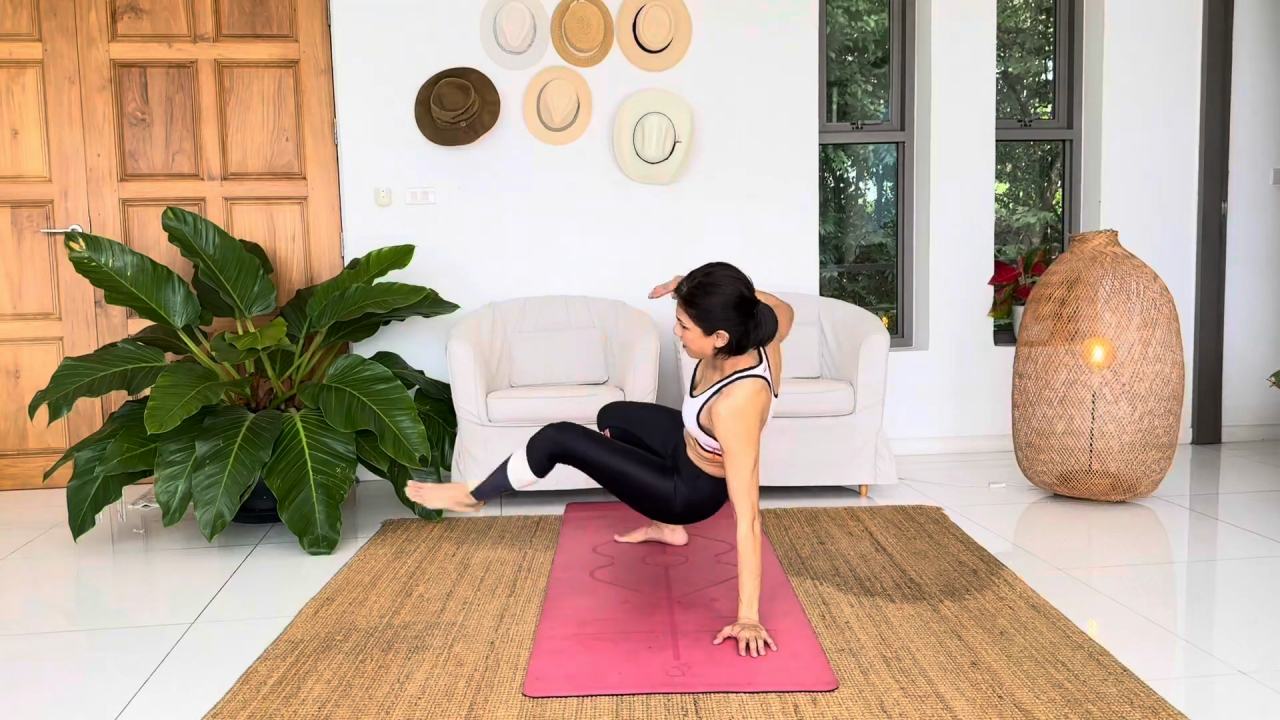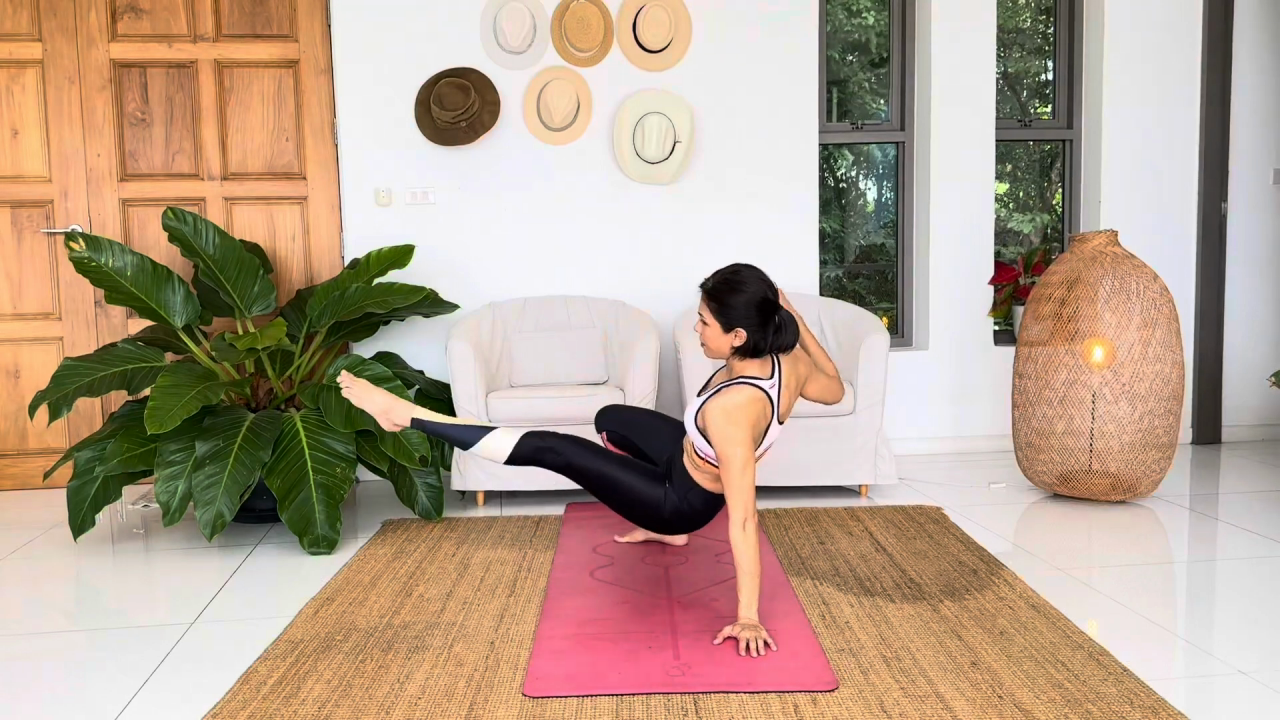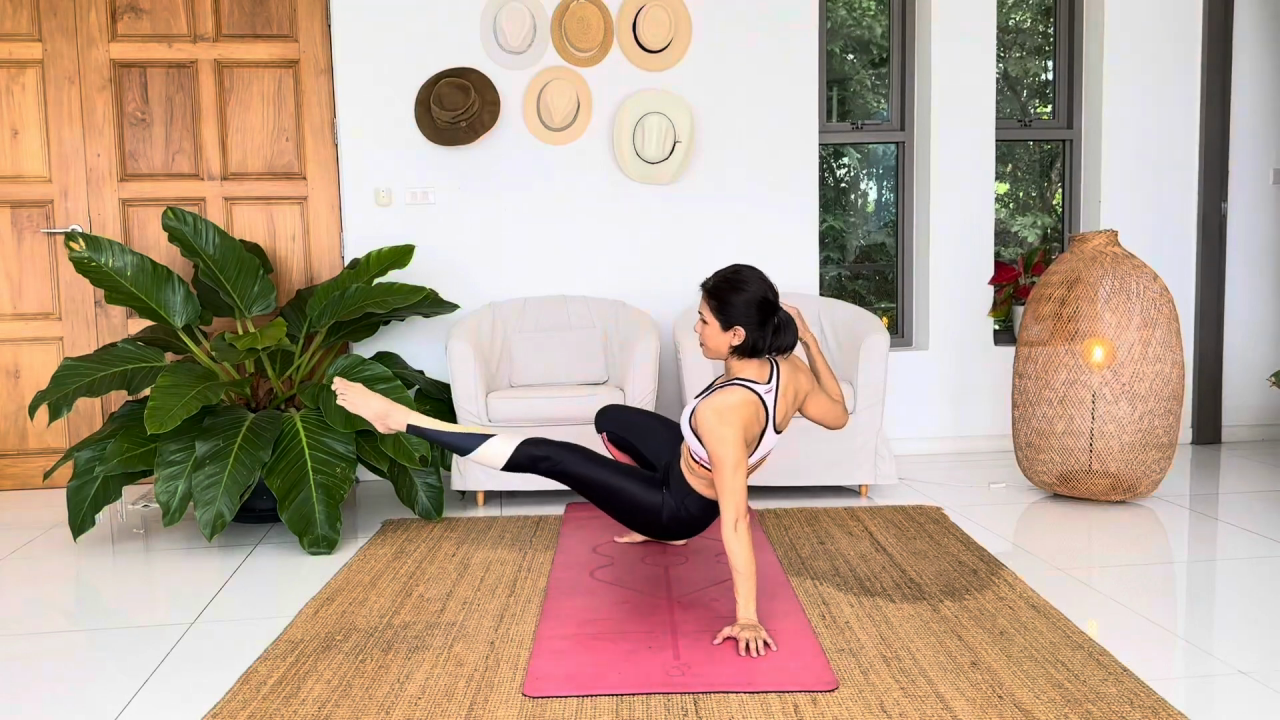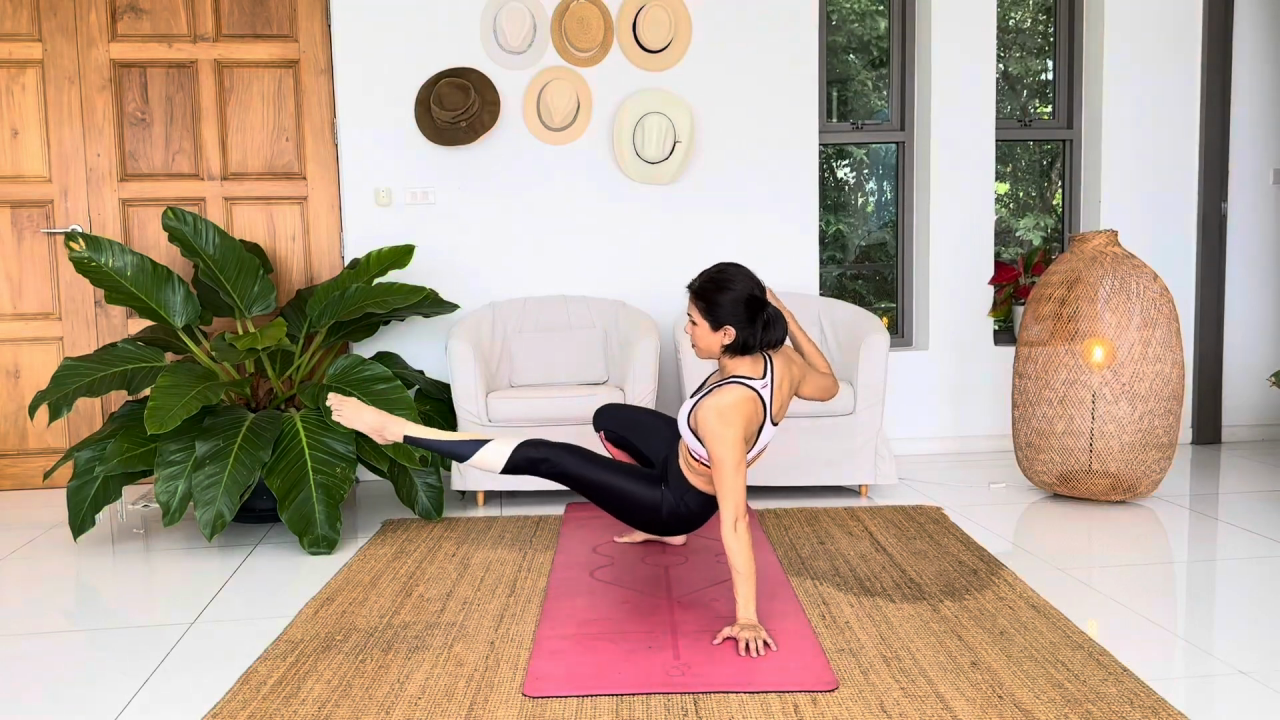
dt=0.2s
person 1, frame 1
left shoulder: (738, 405)
right shoulder: (753, 336)
left elbow: (746, 518)
right elbow: (784, 313)
left wrist: (749, 617)
right wrist: (685, 286)
left hip: (688, 490)
right hip: (688, 446)
left knee: (556, 439)
right knee: (612, 418)
left ankle: (472, 496)
right ankle: (666, 527)
person 1, frame 2
left shoulder: (734, 407)
right shoulder: (784, 358)
left elbow: (742, 520)
right elbow: (834, 390)
left wrist: (748, 618)
right wrist: (783, 316)
left hip: (683, 498)
right hip: (691, 458)
left knee: (546, 447)
right knee: (610, 420)
left ankle: (409, 416)
right ankle: (665, 530)
person 1, frame 3
left shoulder: (722, 409)
right shoulder: (788, 368)
left elbow: (735, 521)
right elbow: (838, 415)
left wrist: (747, 618)
right wrist: (808, 337)
left hip: (681, 505)
right hip: (687, 464)
left knee: (544, 455)
right knee: (609, 420)
left ankle: (404, 420)
right ankle: (657, 528)
person 1, frame 4
left shoulder: (721, 408)
right shoulder: (779, 360)
left elbow: (733, 520)
right elbow: (827, 385)
left wrist: (747, 618)
right wrist: (787, 318)
left hip: (679, 501)
right hip: (687, 460)
left knee: (541, 457)
right knee: (608, 418)
left ankle: (400, 430)
right ankle: (662, 528)
